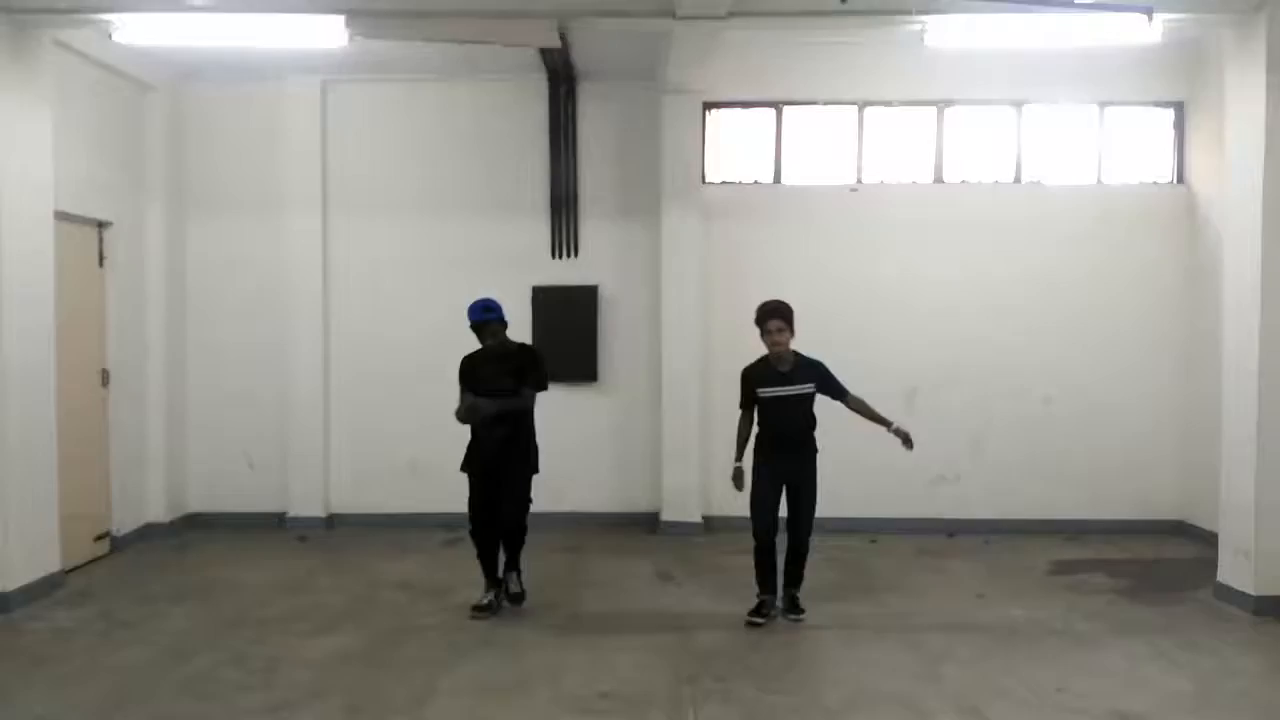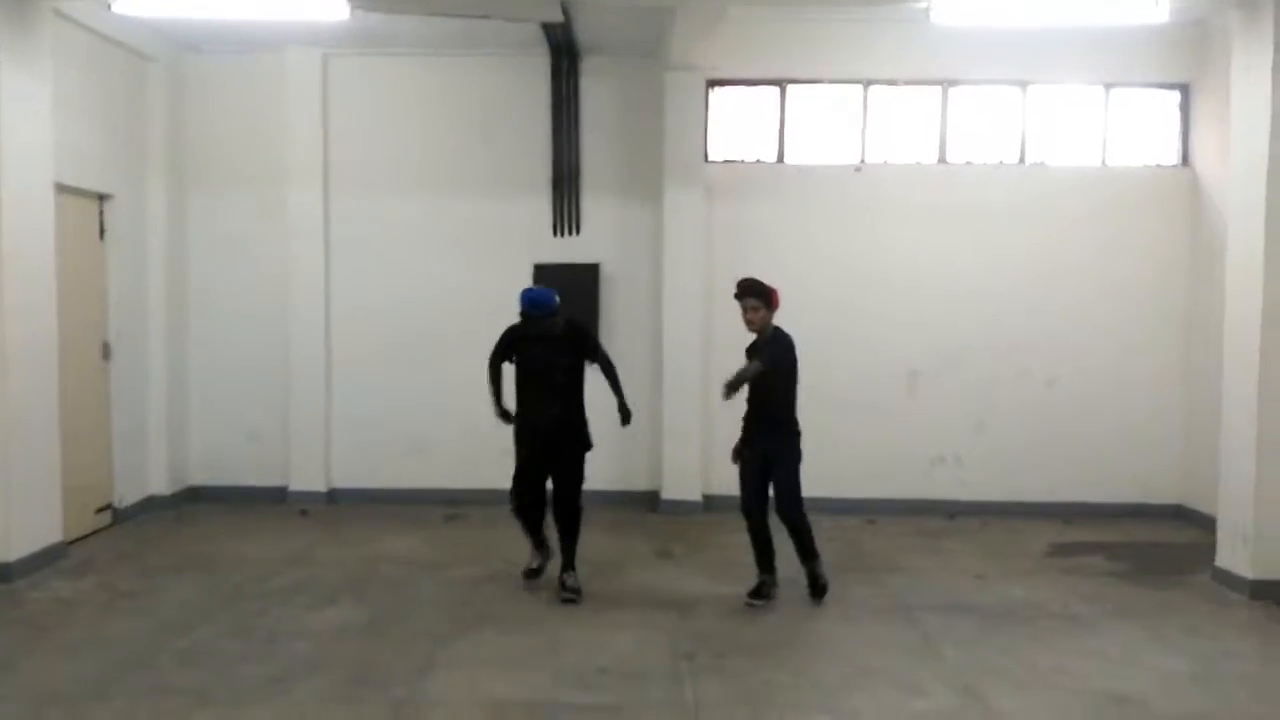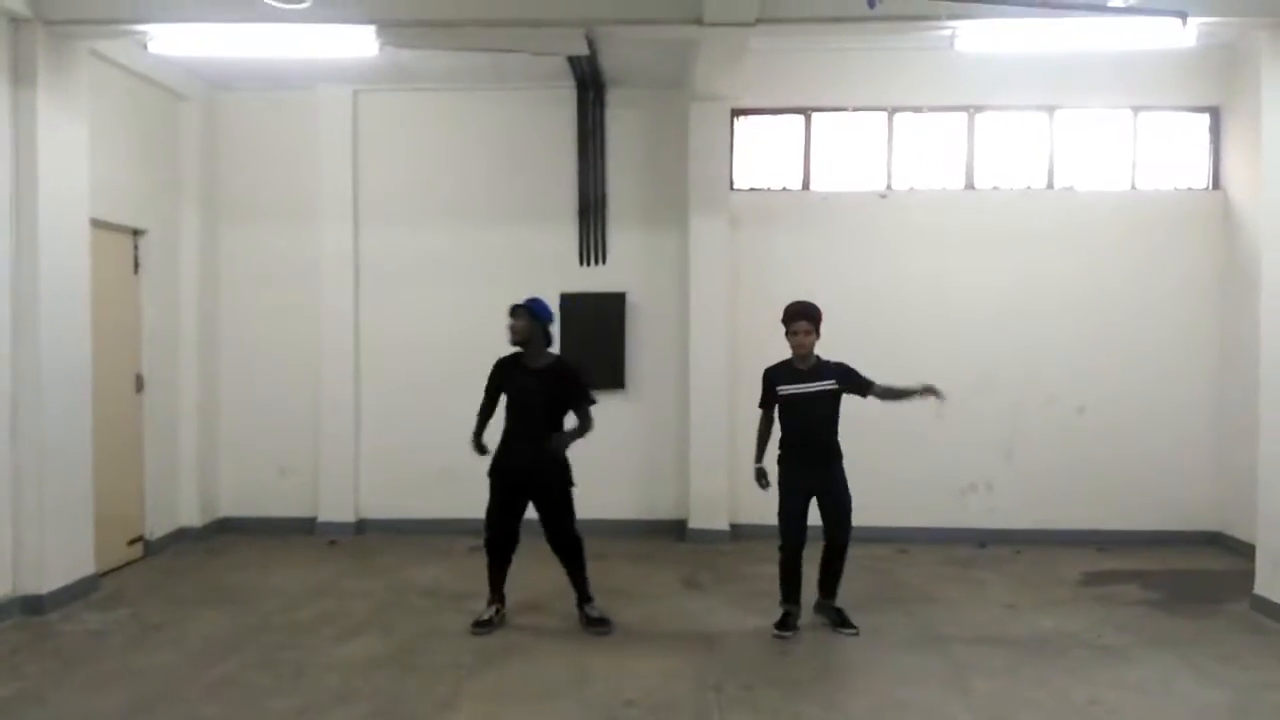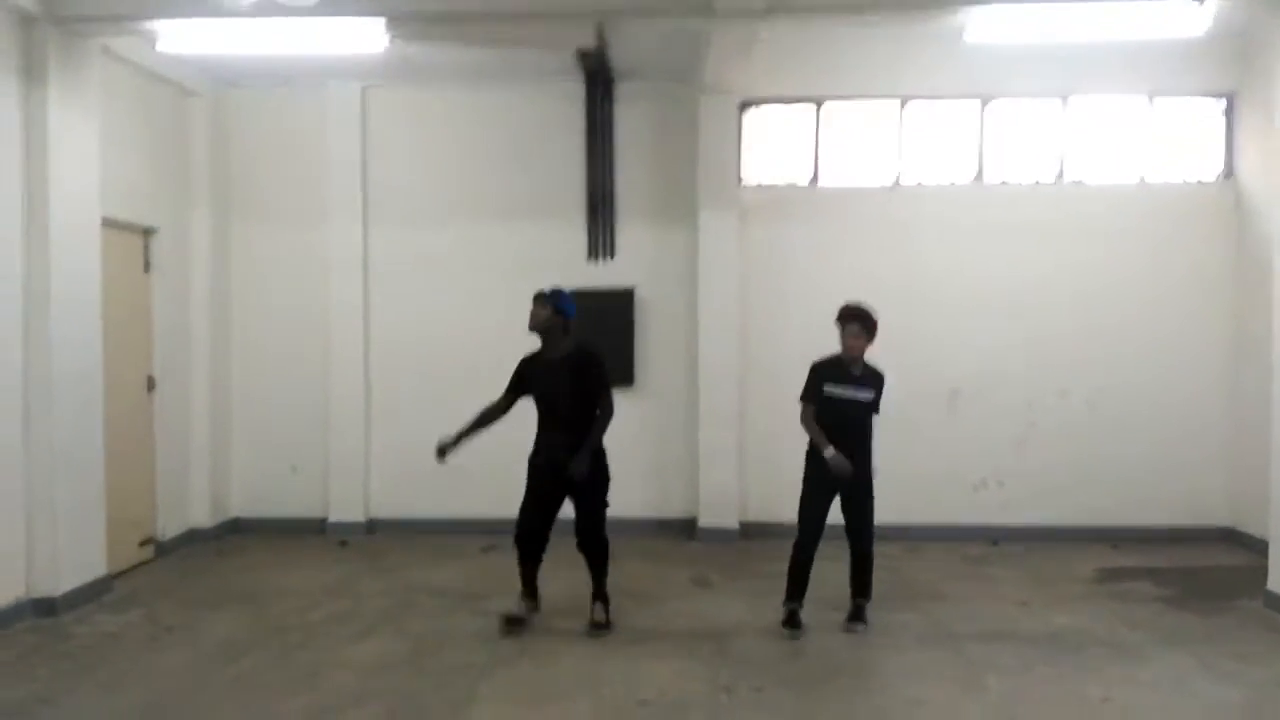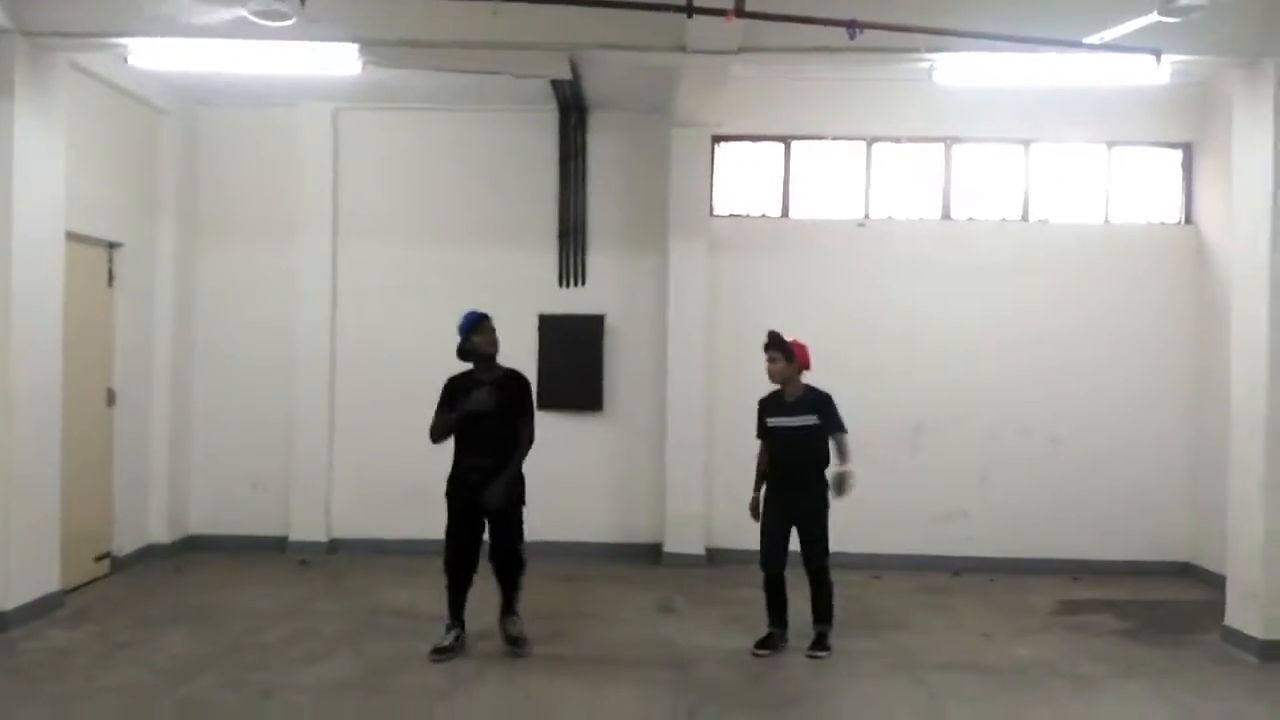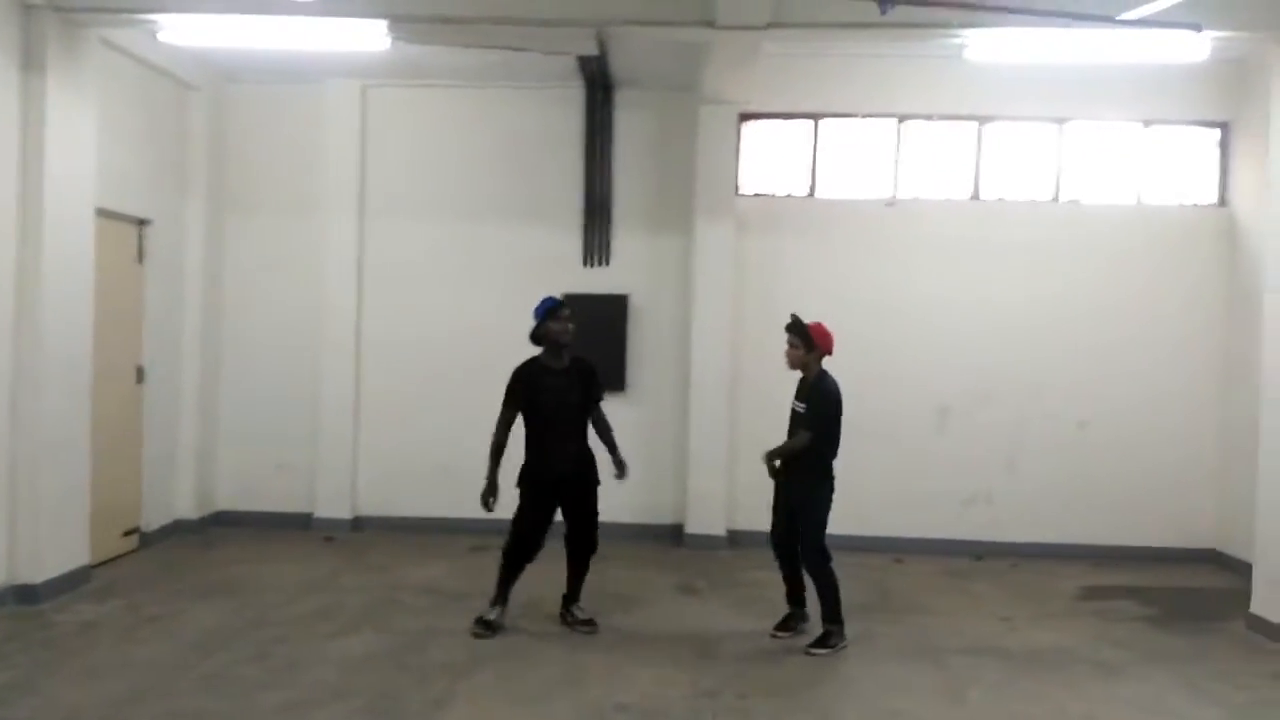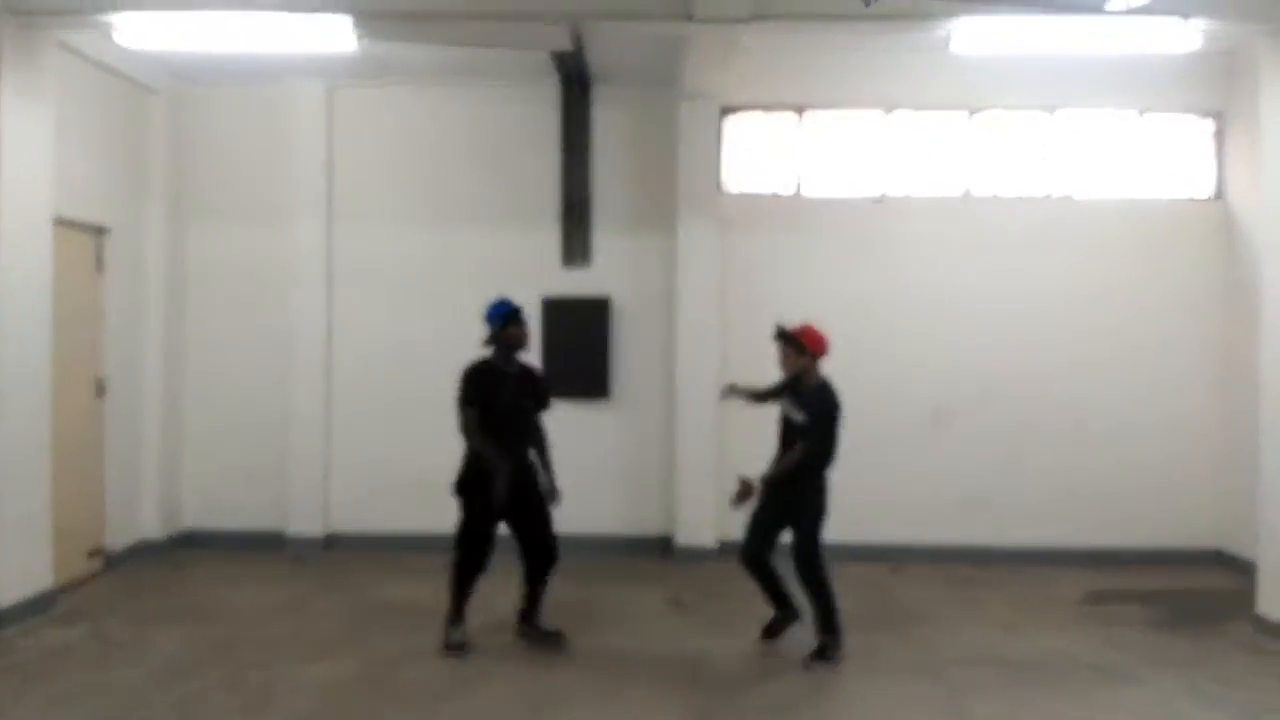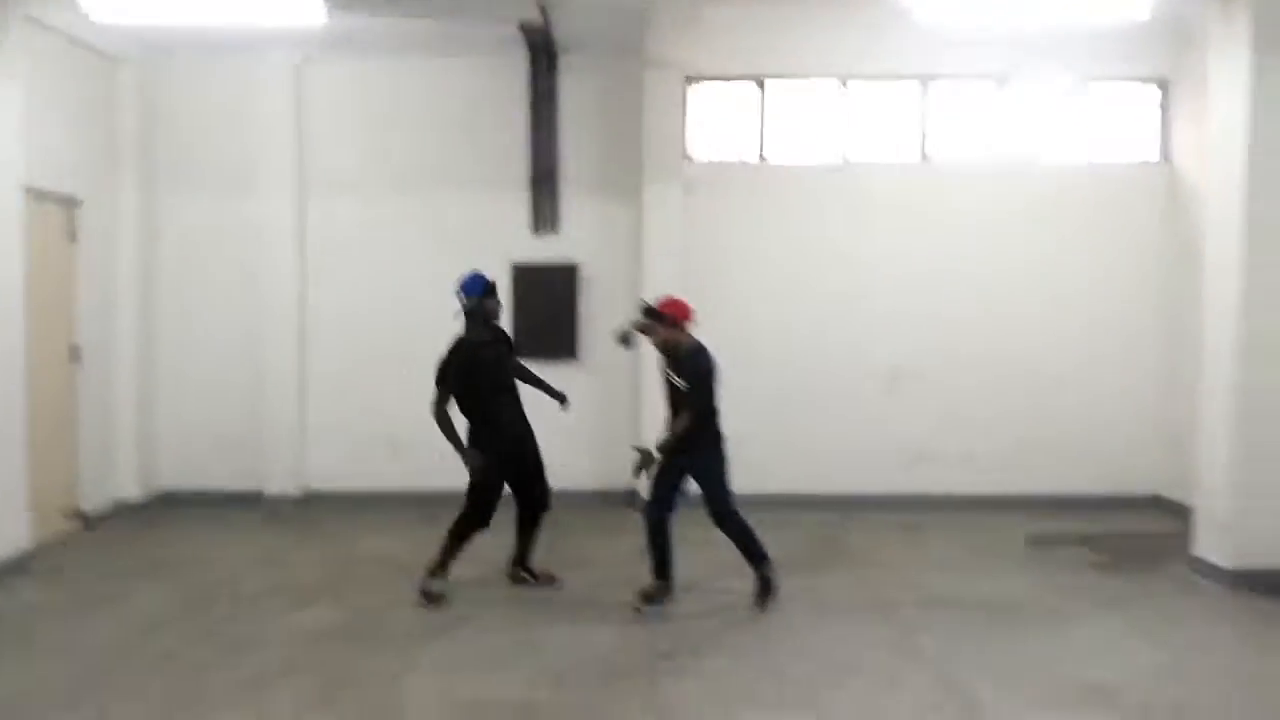
dt=0.7s
person 1, frame 1
left shoulder: (526, 356)
right shoulder: (470, 363)
left elbow: (526, 401)
right elbow: (467, 403)
left wrist: (493, 406)
right wrist: (465, 412)
left hip: (517, 452)
right hip: (481, 453)
left knee: (512, 518)
right knee: (482, 522)
left ankle: (512, 569)
right ankle: (493, 588)
person 1, frame 2
left shoulder: (577, 335)
right shoulder: (516, 335)
left elbow: (604, 363)
right elbow: (495, 363)
left wrist: (621, 401)
right wrist: (499, 406)
left hip: (570, 431)
right hip: (531, 430)
left knee: (568, 501)
right knee: (525, 497)
left ankle: (568, 570)
right ankle: (539, 548)
person 1, frame 3
left shoulder: (564, 372)
right shoulder: (505, 367)
left elbow: (586, 420)
right elbow: (490, 399)
left wrist: (569, 437)
right wrist: (477, 434)
left hip: (549, 467)
right hip: (508, 465)
left knee: (564, 536)
right knee: (499, 535)
left ankle: (586, 604)
right ankle: (496, 604)
person 1, frame 4
left shoulder: (585, 359)
right shoulder: (531, 365)
left elbow: (606, 409)
right elbow: (502, 406)
left wrist: (587, 454)
right wrist: (458, 438)
left hip: (585, 459)
right hip: (546, 460)
left knee: (592, 533)
right knee: (529, 532)
left ankle: (599, 602)
right ankle: (528, 598)
person 1, frame 5
left shoulder: (515, 383)
right shoulder: (456, 386)
left elbow: (526, 437)
right elbow: (436, 436)
left wrist: (504, 481)
right wrist: (466, 409)
left hip: (504, 483)
right hip: (464, 482)
left knee: (507, 554)
right knee: (458, 557)
left ankle: (510, 615)
right ankle: (456, 629)
person 1, frame 6
left shoulder: (584, 371)
right shoulder: (527, 374)
left elbow: (597, 417)
right elbow: (504, 425)
left wrist: (614, 453)
right wrist: (492, 476)
left hip: (580, 470)
right hip: (539, 472)
left knee: (583, 541)
right knee: (523, 540)
left ankle: (571, 605)
right ankle: (498, 605)
person 1, frame 7
left shoulder: (529, 377)
right shoulder: (478, 375)
right elbow: (469, 427)
left wrist: (548, 476)
right wrist: (498, 469)
left hip: (521, 475)
right hip: (483, 477)
left knee: (543, 547)
right knee: (472, 552)
left ankle: (530, 620)
right ankle: (455, 623)
person 1, frame 8
left shoulder: (499, 337)
right shoulder: (460, 354)
right elbow: (440, 409)
left wrist: (549, 390)
right wrist: (463, 453)
left hip: (519, 434)
right hip: (487, 442)
left knee: (535, 499)
right knee: (478, 511)
left ankle: (521, 566)
right ankle: (436, 573)
person 2, frame 1
left shoulder: (812, 369)
right shoulder: (752, 374)
left elbow: (849, 399)
right elbow: (747, 418)
left wrist: (890, 426)
right wrist: (738, 461)
left hip: (803, 460)
right hip: (767, 462)
left knee: (800, 532)
right knee: (763, 530)
left ankle: (791, 593)
right ankle: (767, 597)
person 2, frame 2
left shoulder: (781, 343)
right shoulder: (754, 348)
left elbow: (748, 374)
left wrist: (730, 385)
right wrist: (743, 438)
left hip: (783, 440)
right hip: (756, 440)
left knee: (789, 509)
right knee: (752, 511)
left ankle: (813, 567)
right ankle: (767, 577)
person 2, frame 3
left shoulder: (836, 372)
right shoulder: (775, 375)
left elbow: (878, 391)
right elbow: (767, 419)
left wrist: (917, 391)
right wrist: (758, 461)
left hip: (830, 468)
right hip: (793, 470)
left knee: (838, 538)
right knee: (791, 541)
left ankle: (827, 603)
right ankle: (790, 609)
person 2, frame 4
left shoulder: (876, 379)
right shoulder: (821, 370)
right elbow: (806, 416)
right wrist: (828, 450)
left hip: (859, 468)
right hip: (823, 465)
left knee: (862, 539)
right knee: (807, 537)
left ankle: (859, 603)
right ankle: (792, 606)
person 2, frame 5
left shoulder: (820, 401)
right shoulder: (767, 405)
left elbow: (839, 438)
left wrist: (843, 467)
right wrist: (756, 492)
left hip: (812, 495)
right hip: (777, 495)
left knee: (816, 564)
right knee: (772, 565)
left ankle: (823, 630)
right ankle: (777, 630)
person 2, frame 6
left shoulder: (825, 390)
right shoulder: (805, 384)
left elbow: (804, 440)
left wrist: (774, 453)
right wrist: (780, 461)
left hip: (815, 483)
right hip: (791, 478)
left knee: (813, 554)
right knee: (782, 545)
left ankle: (835, 628)
right ankle: (797, 610)
person 2, frame 7
left shoulder: (824, 400)
right shoulder: (794, 385)
left elbow: (802, 452)
right elbow: (768, 396)
left wrist: (759, 483)
right wrist: (743, 393)
left hip: (806, 490)
right hip: (778, 486)
left knee: (808, 563)
right knee: (752, 553)
left ankle: (830, 637)
right ankle: (785, 610)
person 2, frame 8
left shoulder: (699, 363)
right shoulder: (673, 348)
left elbow: (688, 417)
right elbow: (653, 327)
left wrist: (657, 451)
right wrist: (634, 329)
left hip: (704, 448)
right hip: (676, 446)
left knee: (723, 512)
right knee: (656, 511)
left ankle: (763, 568)
right ankle: (662, 582)
